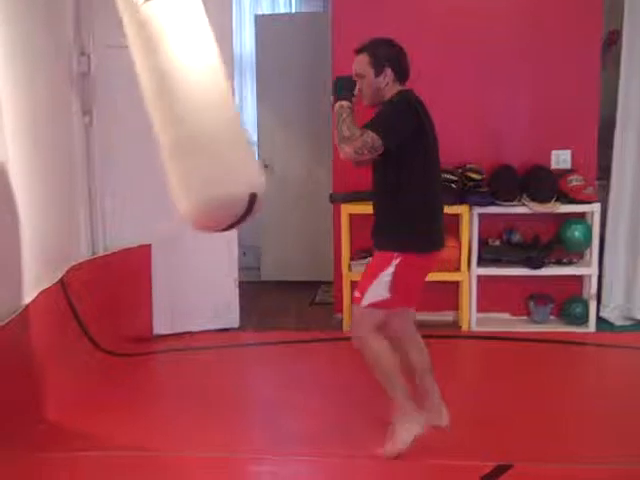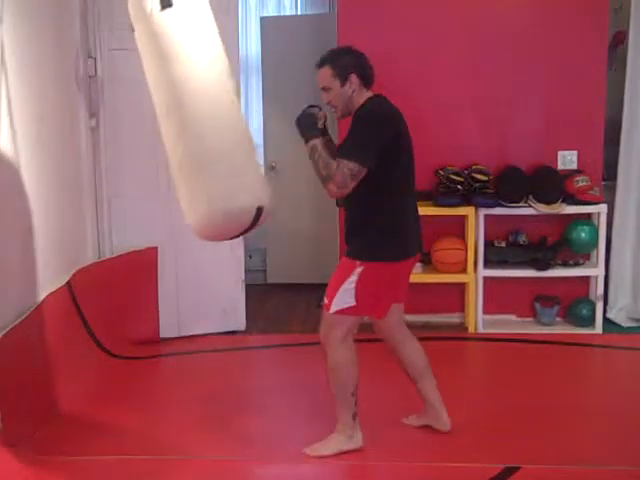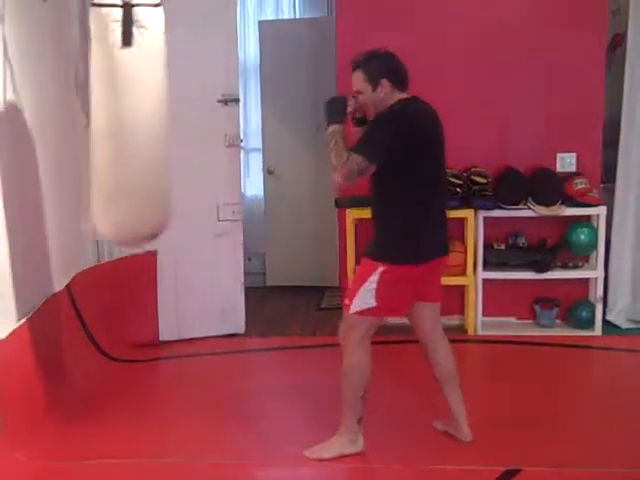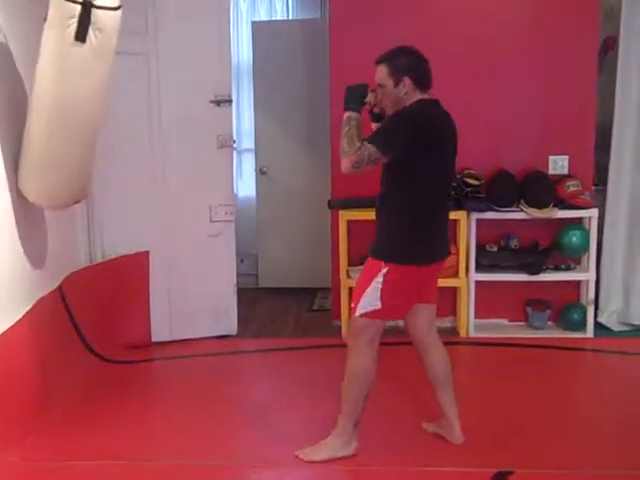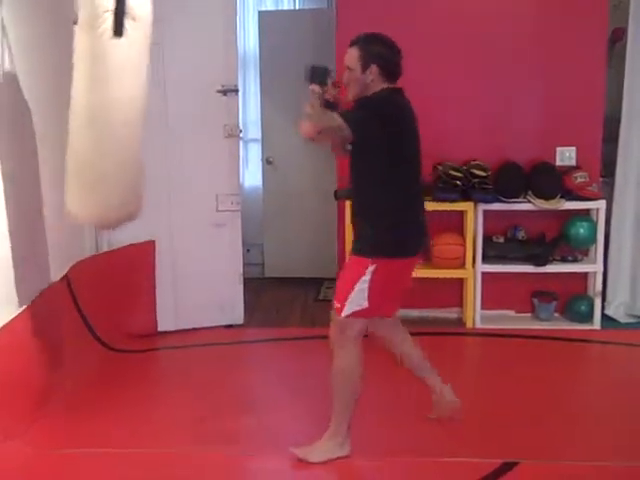
dt=0.4s
person 1, frame 1
left shoulder: (400, 108)
right shoulder: (400, 110)
left elbow: (351, 152)
right elbow: (362, 152)
left wrist: (343, 103)
right wrist: (343, 108)
left hip: (406, 241)
right hip: (408, 237)
left knee: (363, 327)
right knee: (396, 324)
left ankle: (406, 416)
right ankle: (433, 407)
person 1, frame 2
left shoulder: (370, 119)
right shoulder: (381, 112)
left elbow: (339, 184)
right elbow: (353, 168)
left wrist: (311, 138)
right wrist: (323, 135)
left hip: (375, 248)
right hip: (398, 242)
left knee: (334, 333)
right knee: (392, 328)
left ankle: (347, 431)
right ankle: (436, 410)
person 1, frame 3
left shoulder: (394, 121)
right shoulder: (423, 115)
left elbow: (343, 175)
left wrist: (336, 124)
right wrist: (365, 123)
left hip: (396, 251)
right hip: (429, 245)
left knee: (353, 334)
right knee: (430, 331)
left ankle: (349, 435)
right ankle: (459, 421)
person 1, frame 4
left shoulder: (411, 119)
right shoulder: (437, 119)
left elbow: (351, 163)
left wrist: (351, 112)
right wrist: (379, 121)
left hip: (400, 251)
right hip: (426, 247)
left knee: (362, 337)
right knee: (425, 334)
left ankle: (343, 437)
right ankle: (451, 423)
person 1, frame 5
left shoulder: (379, 107)
right shoulder: (387, 108)
left elbow: (311, 130)
right elbow: (348, 141)
left wrist: (315, 92)
right wrist: (334, 102)
left hip: (385, 246)
right hip: (391, 237)
left knee: (343, 335)
right knee: (383, 326)
left ankle: (337, 439)
right ankle: (442, 393)
